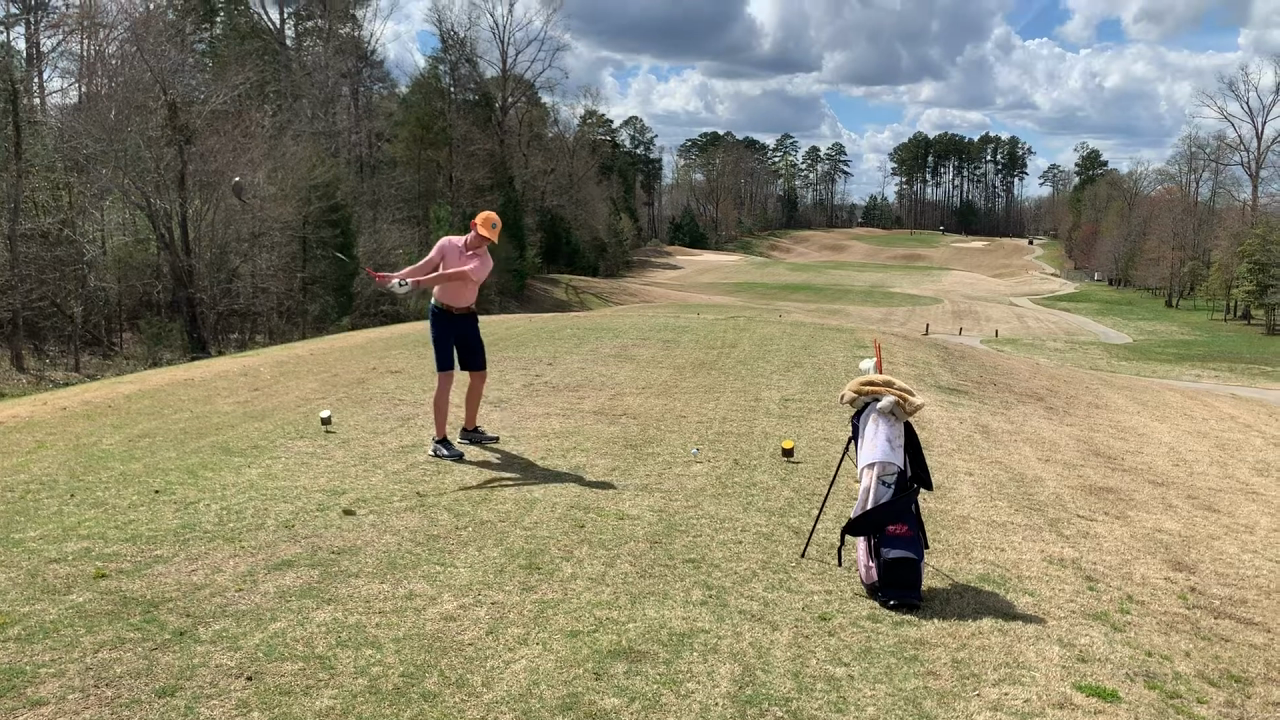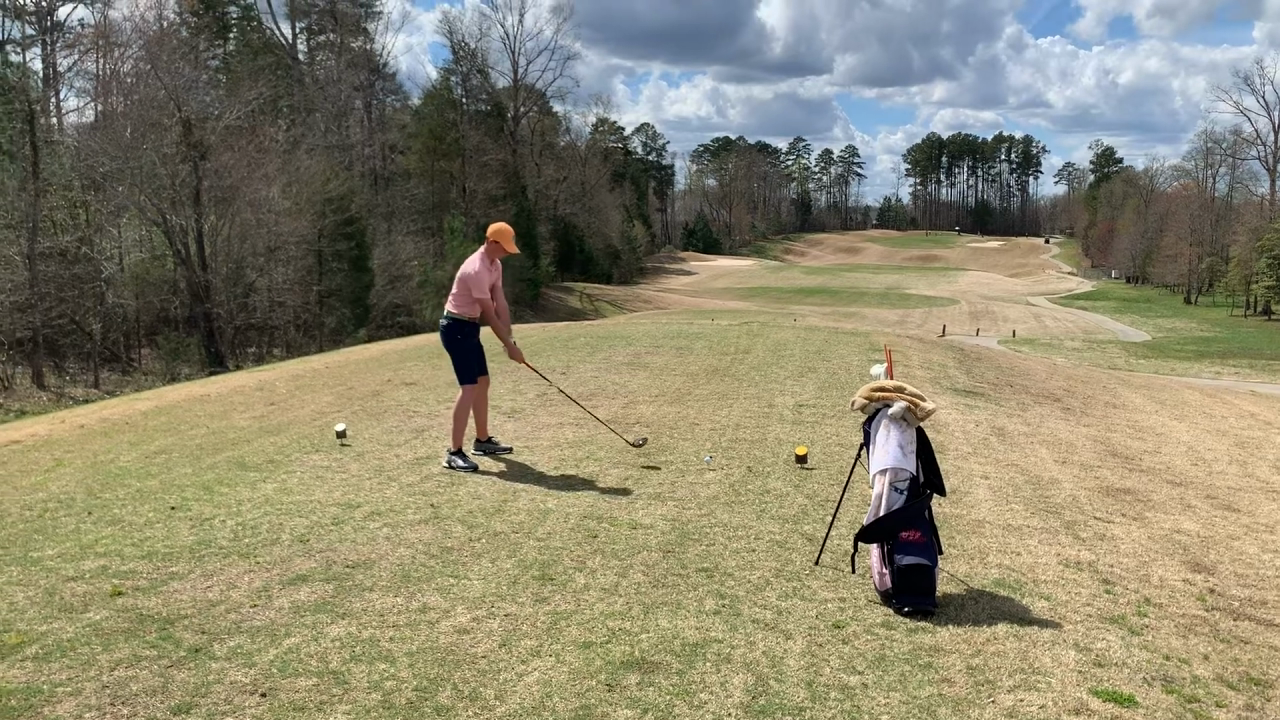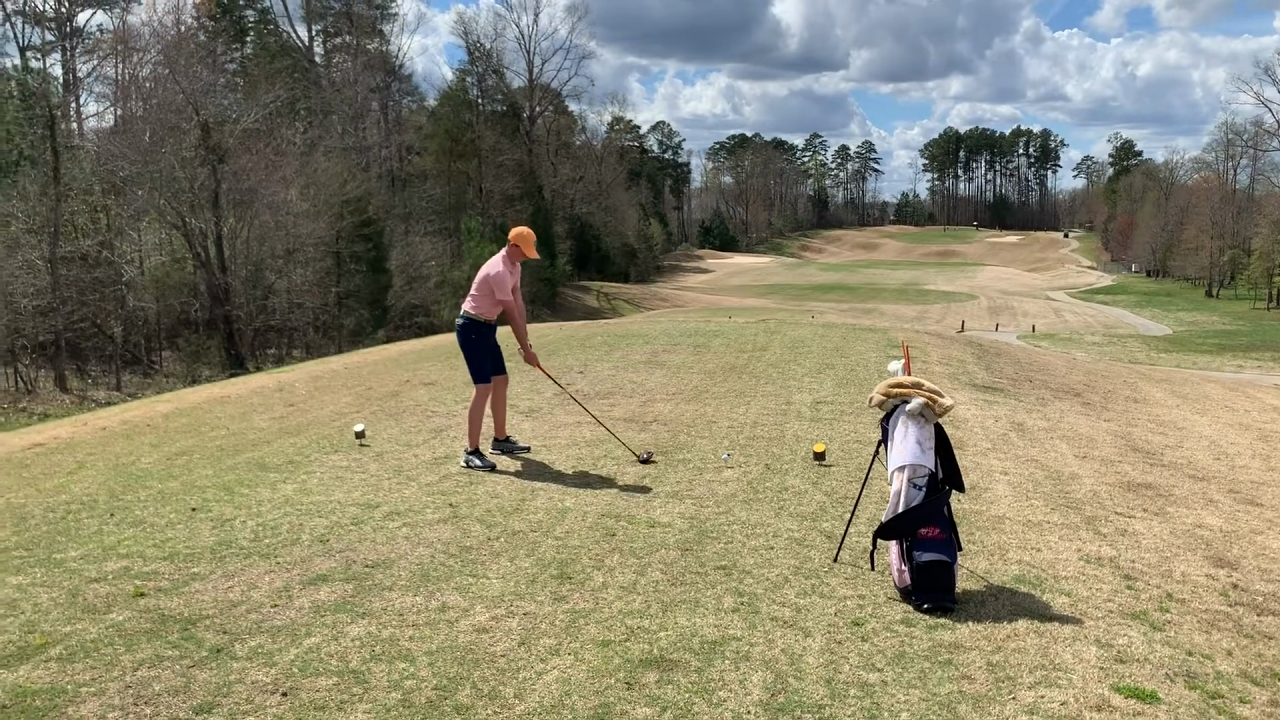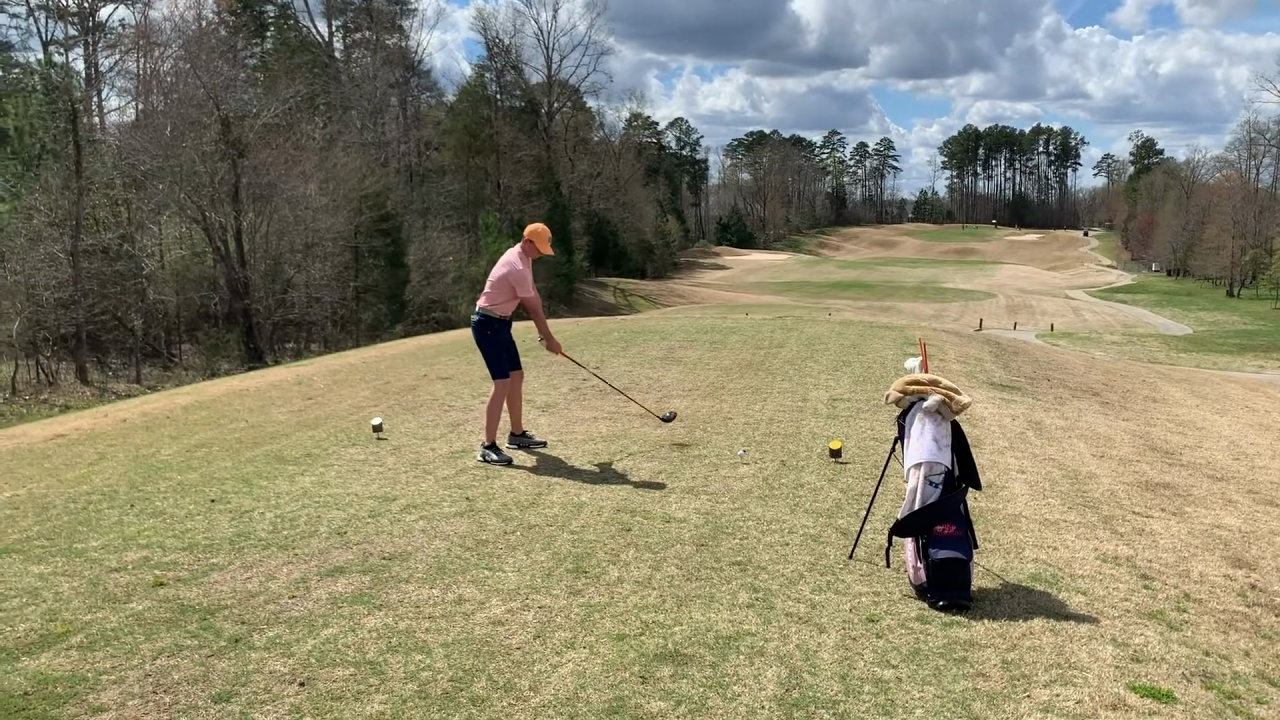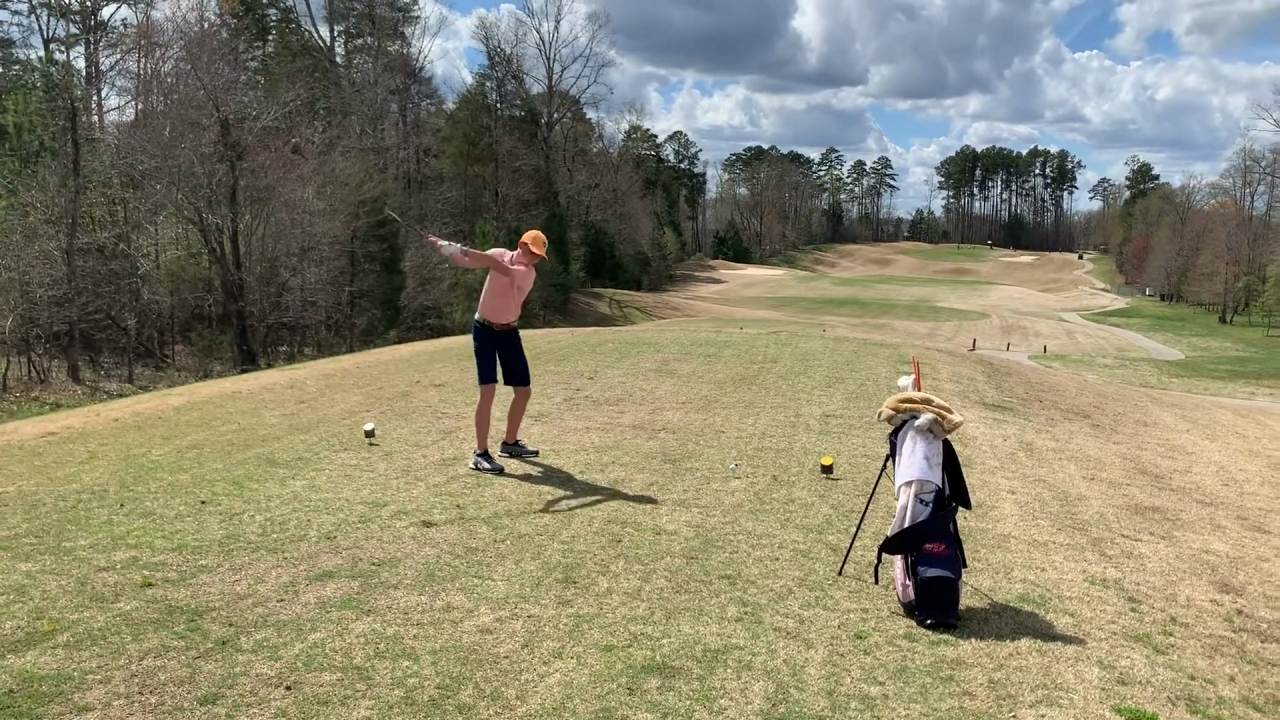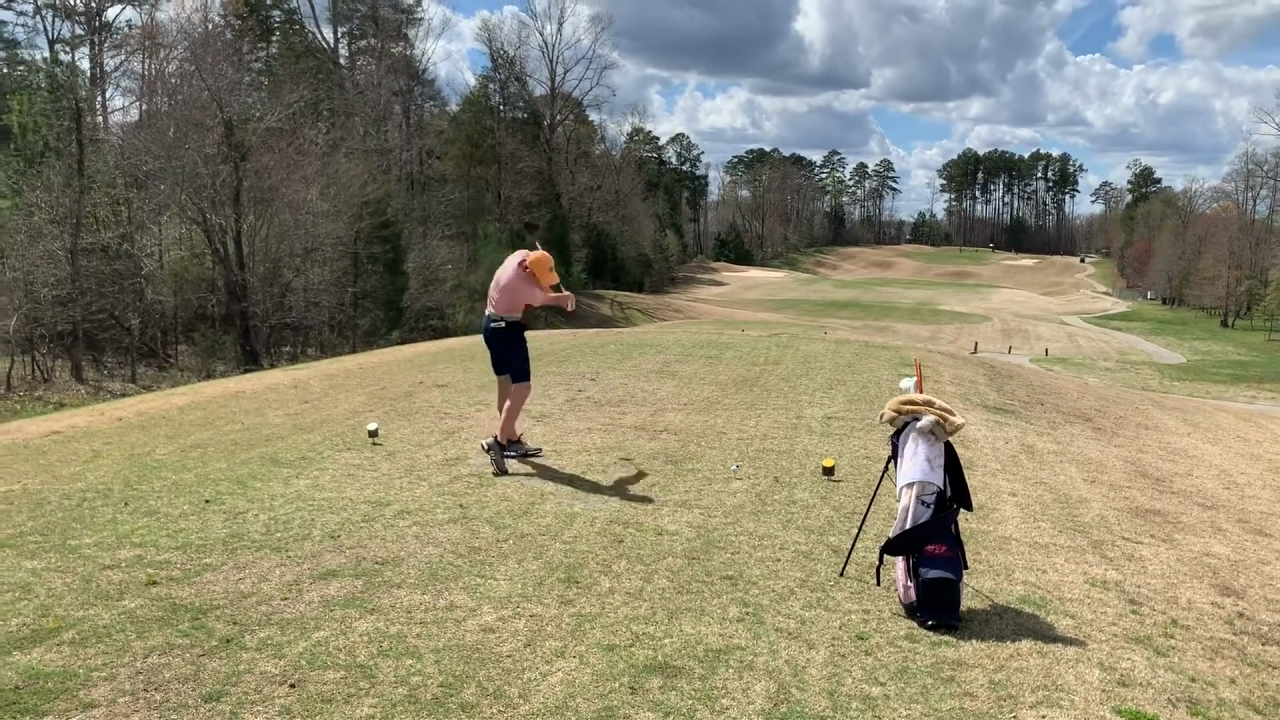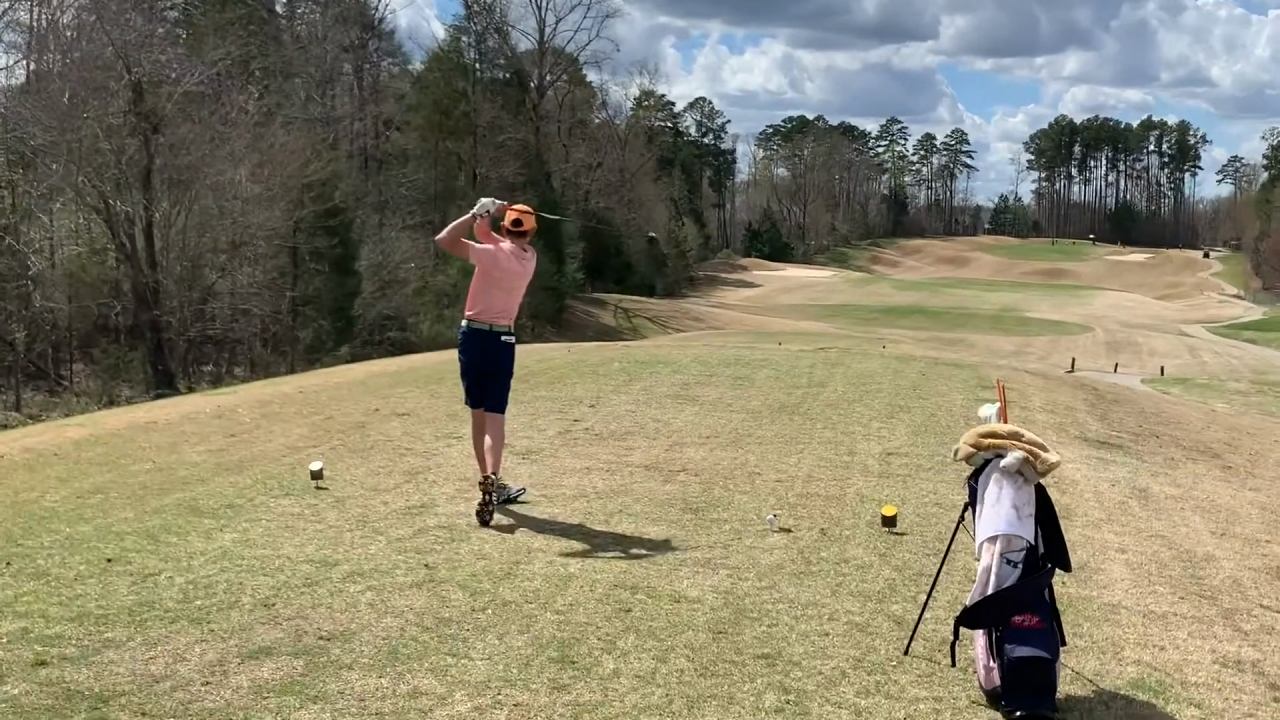
dt=0.7s
person 1, frame 1
left shoulder: (484, 262)
right shoulder: (447, 244)
left elbow: (449, 277)
right elbow: (422, 266)
left wrist: (411, 284)
right wrist: (394, 277)
left hip: (467, 318)
right hip: (442, 315)
left knee: (479, 375)
right knee: (446, 376)
left ankle: (470, 429)
right ankle: (439, 440)
person 1, frame 2
left shoulder: (495, 265)
right shoulder: (476, 270)
left elbow: (500, 303)
right elbow: (488, 313)
left wrist: (510, 338)
right wrist: (507, 347)
left hip: (469, 327)
right hip: (456, 328)
left knee: (482, 383)
right knee: (469, 388)
left ankle: (482, 440)
right ankle: (454, 453)
person 1, frame 3
left shoulder: (514, 268)
right shoulder: (499, 272)
left elbow: (519, 306)
right elbow: (512, 315)
left wrist: (526, 343)
right wrist: (526, 350)
left hip: (486, 328)
right hip: (472, 328)
left knee: (501, 381)
right knee: (484, 388)
left ankle: (500, 439)
right ankle: (471, 452)
person 1, frame 4
left shoulder: (522, 258)
right shoulder: (517, 269)
left elbow: (534, 297)
right elbow: (533, 309)
left wrist: (543, 335)
right wrist: (550, 339)
left hip: (500, 324)
right hip: (487, 325)
left knee: (516, 377)
right knee: (502, 384)
left ankle: (516, 434)
right ankle: (488, 446)
person 1, frame 5
left shoulder: (528, 274)
right shoulder: (500, 256)
left elbow: (496, 266)
right elbow: (464, 260)
left wrist: (462, 251)
right wrist: (445, 246)
left hip: (509, 333)
right hip: (484, 330)
left knee: (524, 391)
right knee: (488, 392)
left ankle: (510, 443)
right ankle: (480, 454)
person 1, frame 6
left shoulder: (521, 256)
right shoulder: (525, 286)
right elbow: (547, 298)
left wrist: (562, 297)
right wrist: (566, 297)
left hip: (492, 327)
right hip: (507, 329)
left knee: (506, 385)
right knee: (521, 389)
left ankle: (511, 439)
right ankle: (499, 441)
person 1, frame 7
left shoulder: (493, 255)
right shoulder: (530, 257)
left elbow: (444, 240)
right elbow: (483, 233)
left wrist: (476, 213)
left hip: (474, 336)
right hip: (502, 340)
left knee: (478, 415)
right knee: (494, 415)
